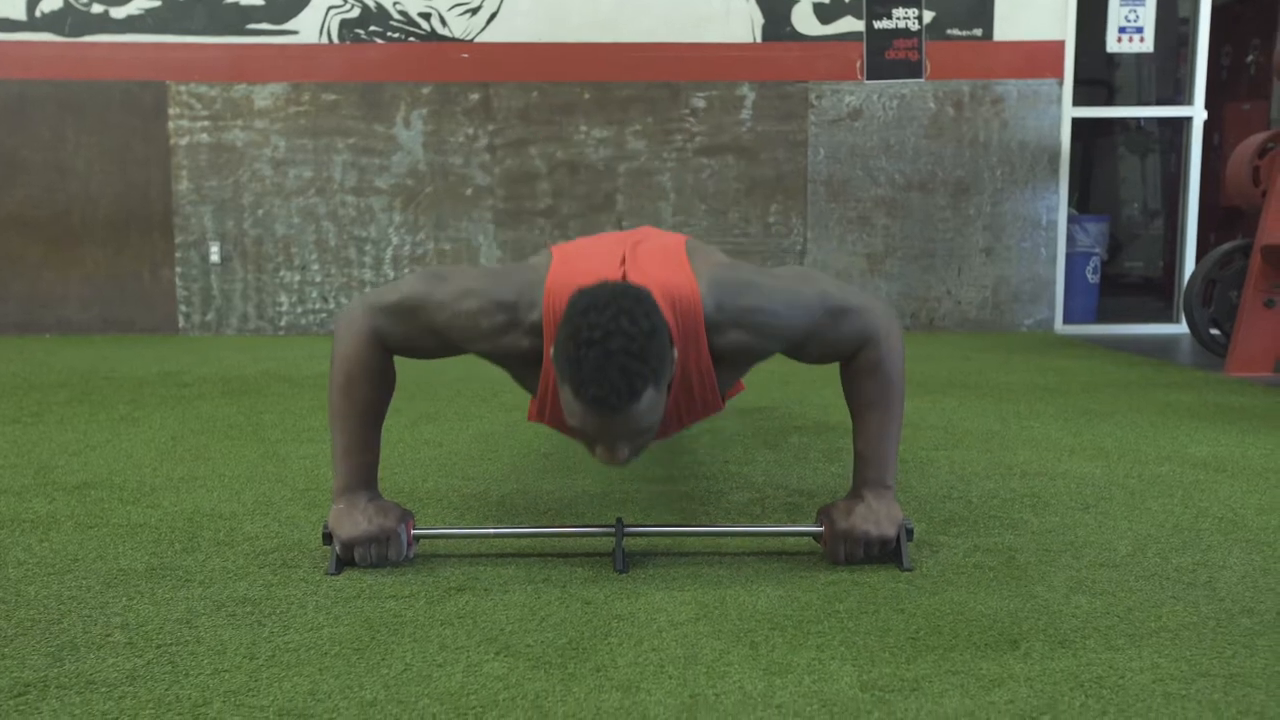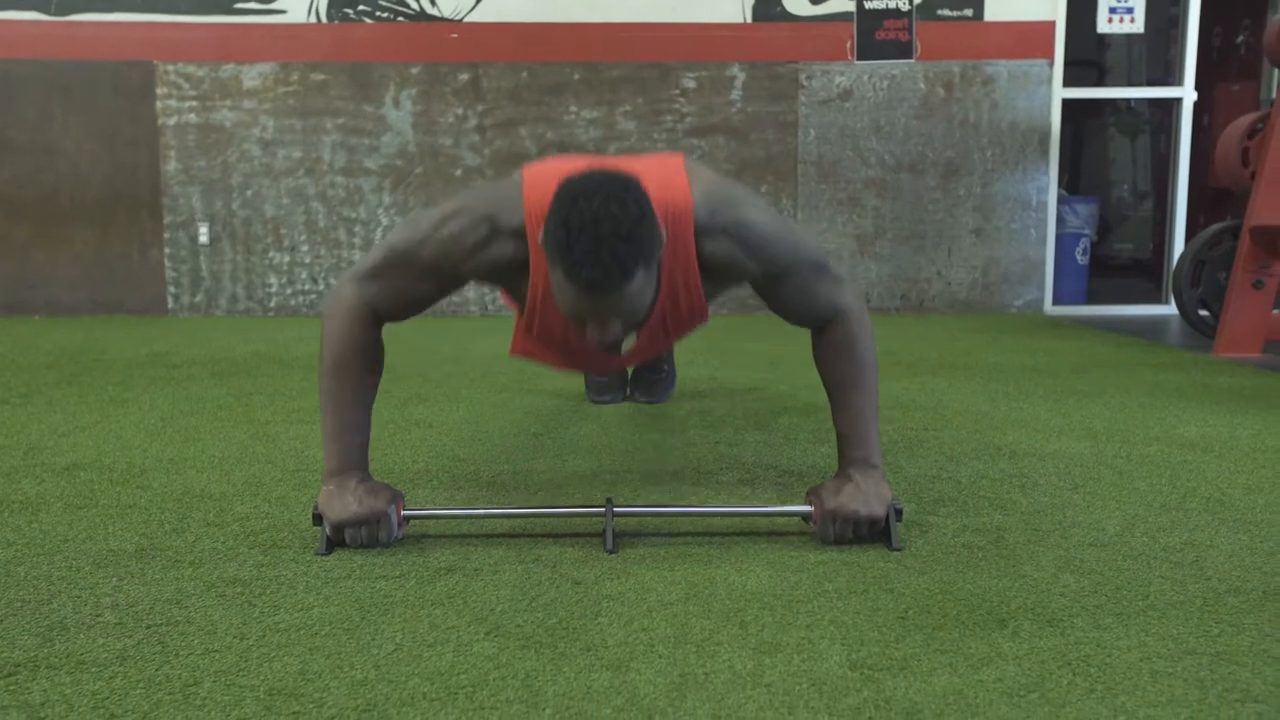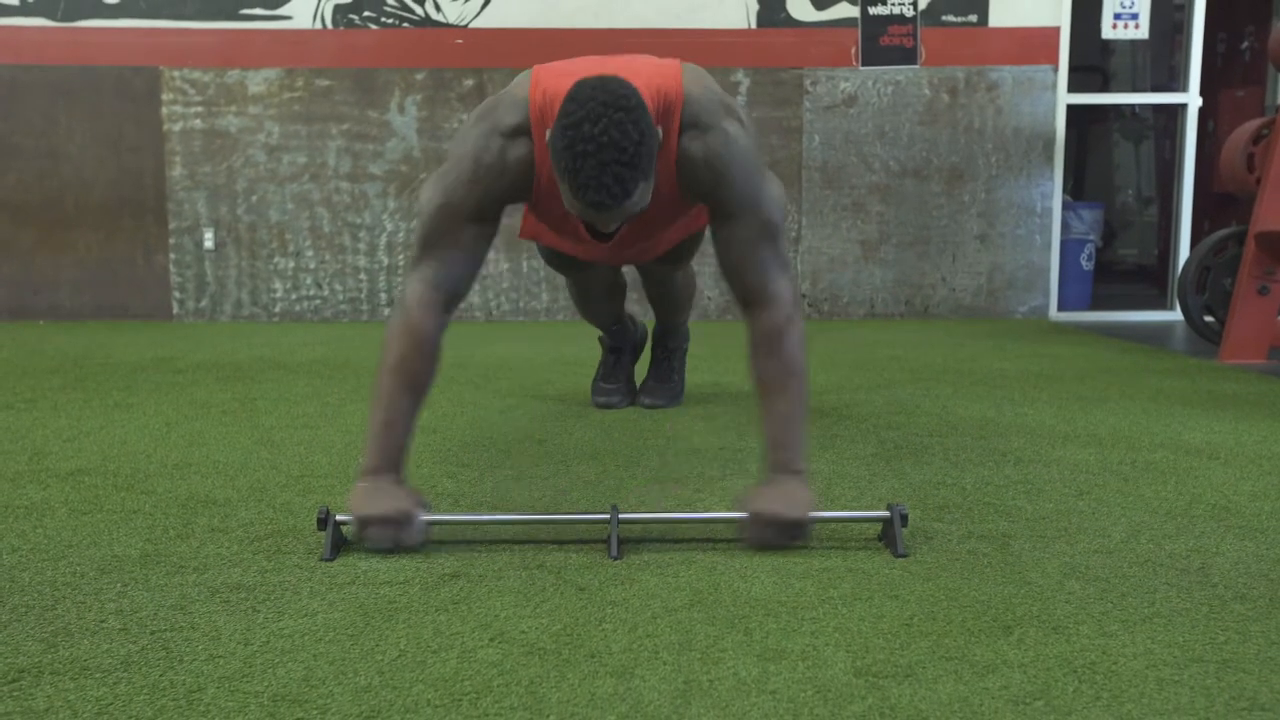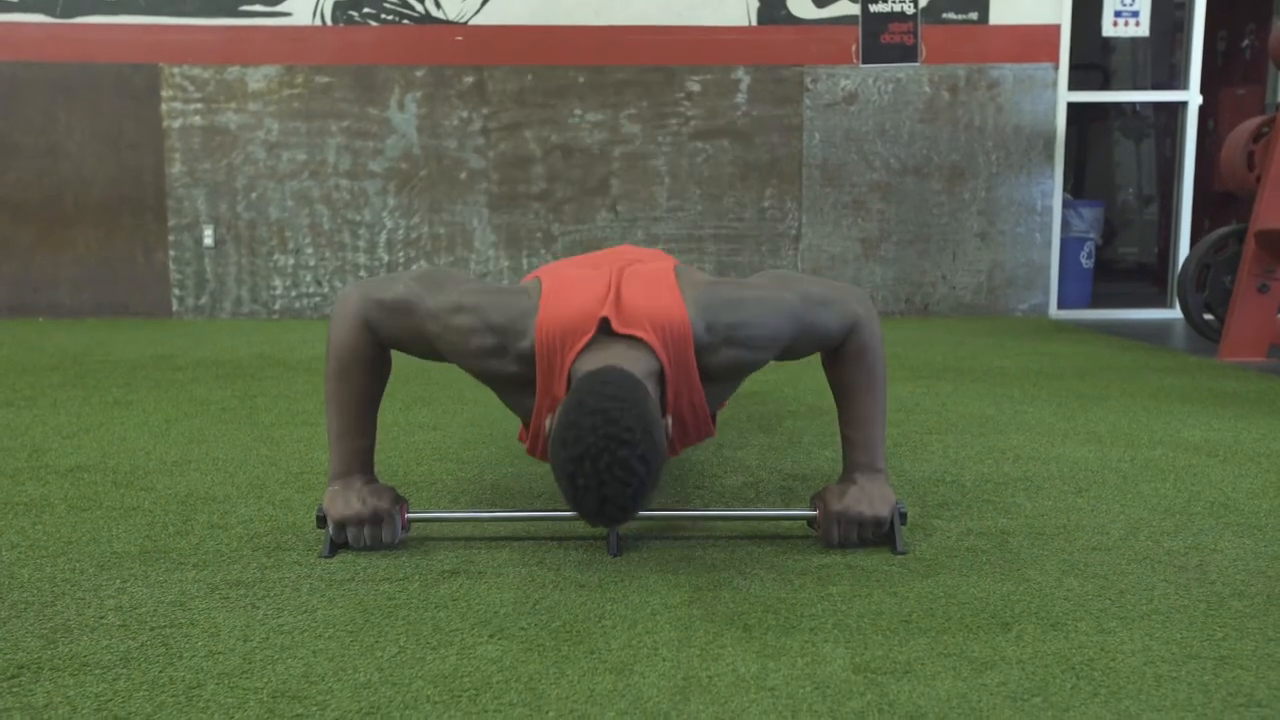
dt=0.7s
person 1, frame 1
left shoulder: (728, 318)
right shoulder: (513, 318)
left elbow: (876, 328)
right elbow: (360, 323)
left wrist: (874, 491)
right wrist: (353, 495)
right hip: (563, 300)
person 1, frame 2
left shoulder: (722, 227)
right shoulder: (495, 228)
left elbow: (842, 314)
right elbow: (351, 302)
left wrist: (861, 468)
right wrist: (345, 475)
right hip: (547, 270)
left ankle: (653, 354)
right ankle: (597, 359)
person 1, frame 3
left shoulder: (711, 138)
right shoulder: (498, 144)
left elbow: (771, 301)
right elbow: (427, 297)
left wrist: (788, 472)
right wrist: (379, 472)
left ankle: (671, 340)
right ankle: (618, 338)
person 1, frame 4
left shoulder: (717, 335)
right shoulder: (511, 341)
left elbow: (856, 316)
right elbow: (355, 308)
left wrist: (866, 473)
right wrist: (349, 477)
left hip: (671, 316)
right hip: (564, 307)
